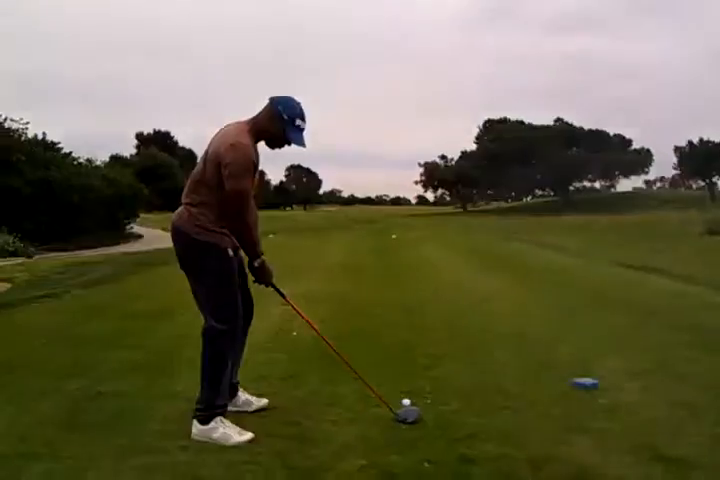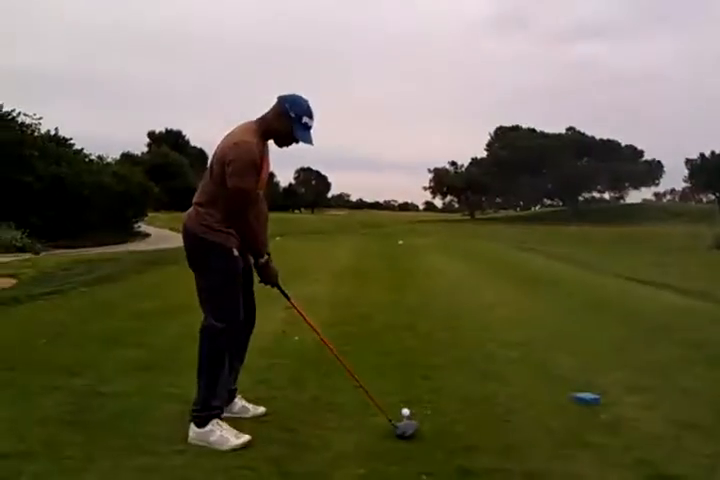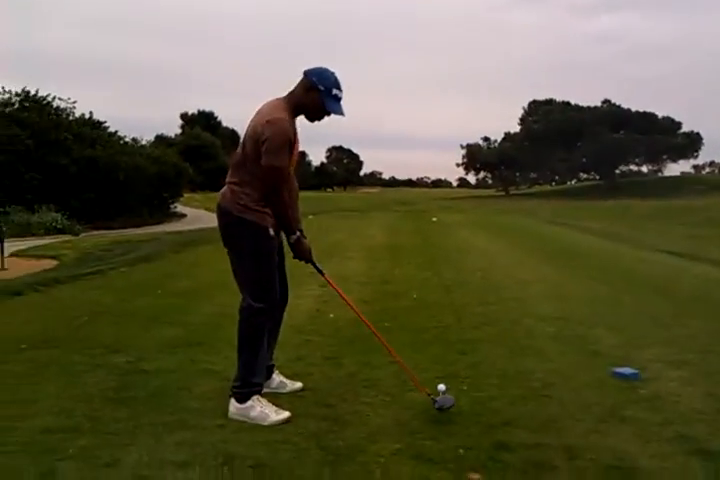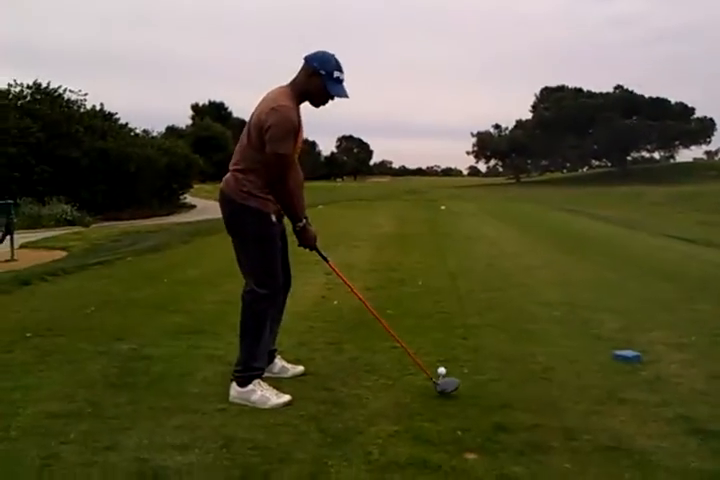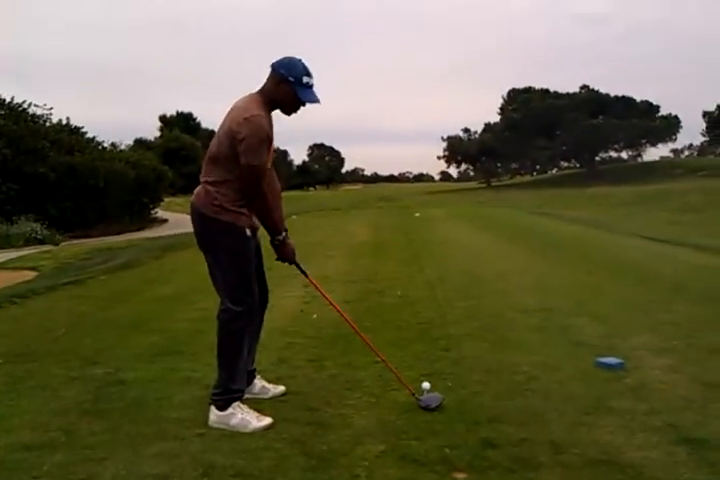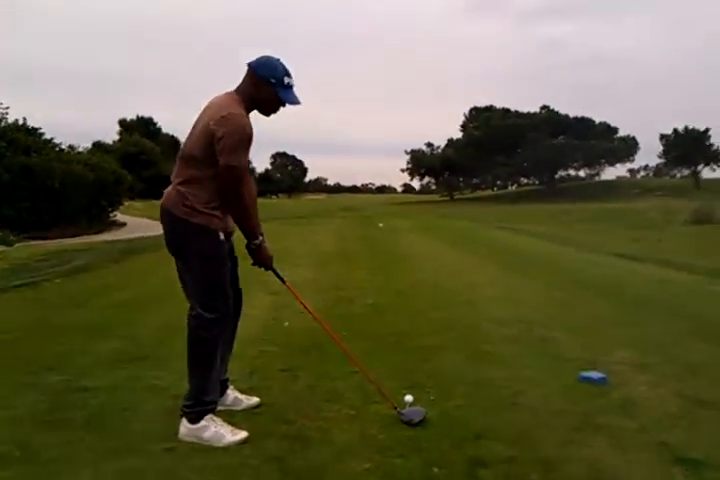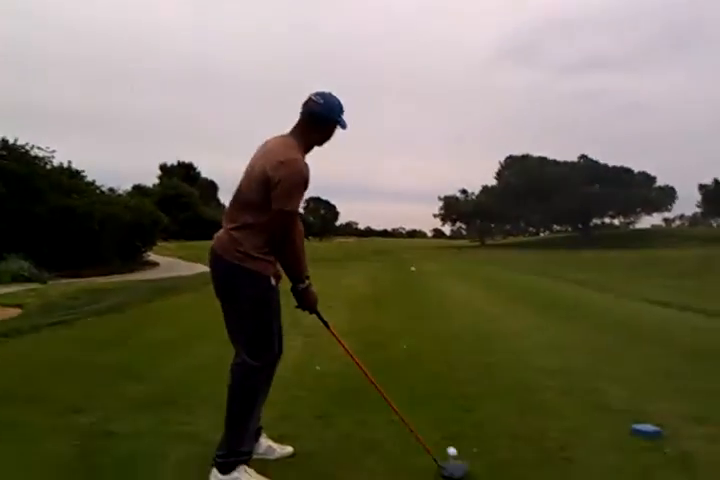
dt=0.3s
person 1, frame 1
left shoulder: (240, 136)
right shoulder: (241, 149)
left elbow: (241, 207)
right elbow: (238, 215)
left wrist: (253, 256)
right wrist: (258, 260)
left hip: (211, 234)
right hip: (201, 238)
left knee: (240, 313)
right knee: (223, 323)
left ankle: (227, 392)
right ankle: (207, 418)
person 1, frame 2
left shoulder: (255, 141)
right shoulder: (245, 147)
left elbow: (252, 204)
right elbow: (240, 212)
left wrist: (260, 255)
right wrist: (262, 259)
left hip: (227, 238)
right hip: (211, 238)
left knee: (242, 320)
right knee: (223, 323)
left ankle: (224, 397)
right ankle: (204, 421)
person 1, frame 3
left shoulder: (282, 115)
right shoulder: (278, 125)
right elbow: (274, 191)
left wrist: (294, 231)
right wrist: (295, 236)
left hip: (257, 216)
right hip: (246, 217)
left knee: (275, 298)
right knee: (261, 302)
left ankle: (262, 373)
right ankle: (244, 397)
person 1, frame 4
left shoulder: (285, 102)
right shoulder: (283, 113)
left elbow: (287, 169)
right elbow: (279, 178)
left wrist: (299, 218)
right wrist: (301, 224)
left hip: (260, 201)
right hip: (248, 203)
left knee: (278, 283)
right knee: (263, 288)
left ankle: (265, 357)
right ankle: (245, 381)
person 1, frame 5
left shoulder: (255, 111)
right shoulder: (255, 122)
left elbow: (262, 180)
right elbow: (255, 189)
left wrist: (279, 230)
right wrist: (279, 237)
left hip: (233, 216)
right hip: (220, 218)
left knee: (255, 299)
right knee: (239, 305)
left ankle: (243, 378)
right ankle: (224, 404)
person 1, frame 6
left shoulder: (228, 107)
right shoulder: (235, 122)
left elbow: (239, 183)
right elbow: (233, 191)
left wrist: (255, 236)
right wrist: (256, 241)
left hip: (205, 217)
right hip: (192, 220)
left knee: (228, 307)
right knee: (211, 313)
left ankle: (215, 389)
right ankle: (195, 417)
person 1, frame 7
left shoulder: (278, 147)
right shoulder: (292, 166)
right elbow: (283, 235)
left wrist: (299, 279)
right wrist: (302, 285)
left hip: (246, 260)
right hip: (243, 265)
left knee: (267, 353)
right knee: (254, 360)
left ankle: (249, 437)
